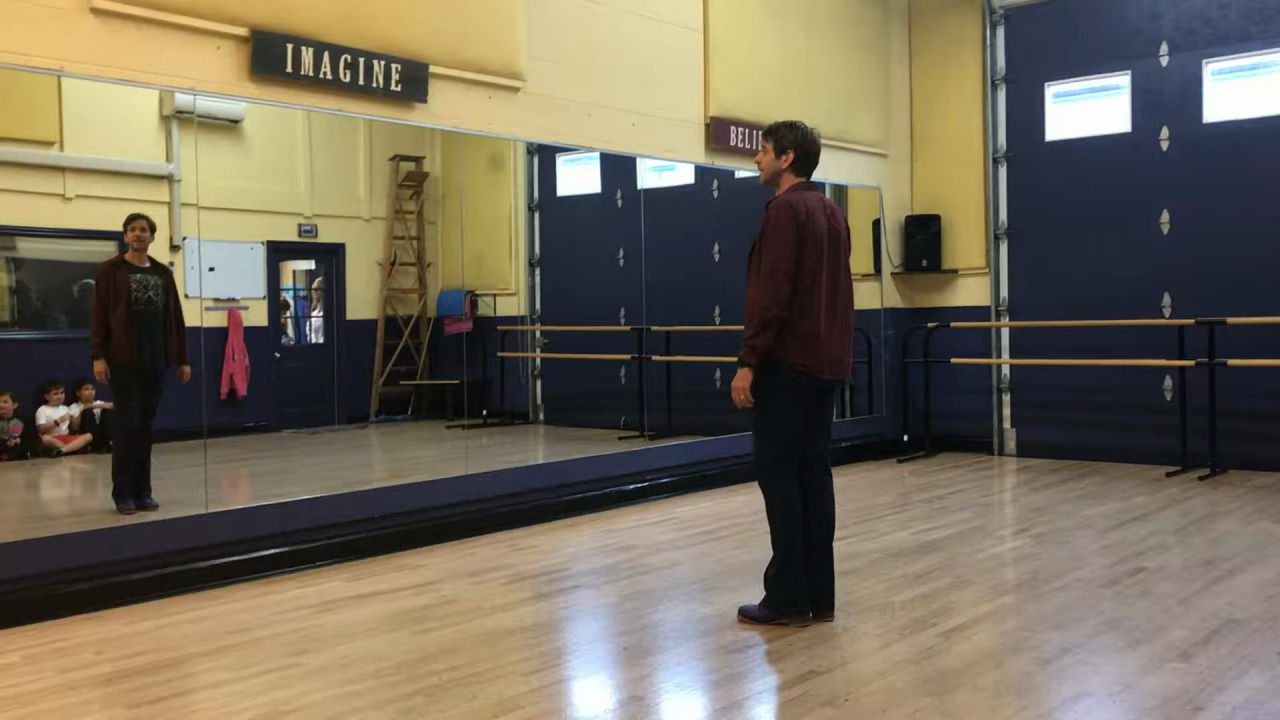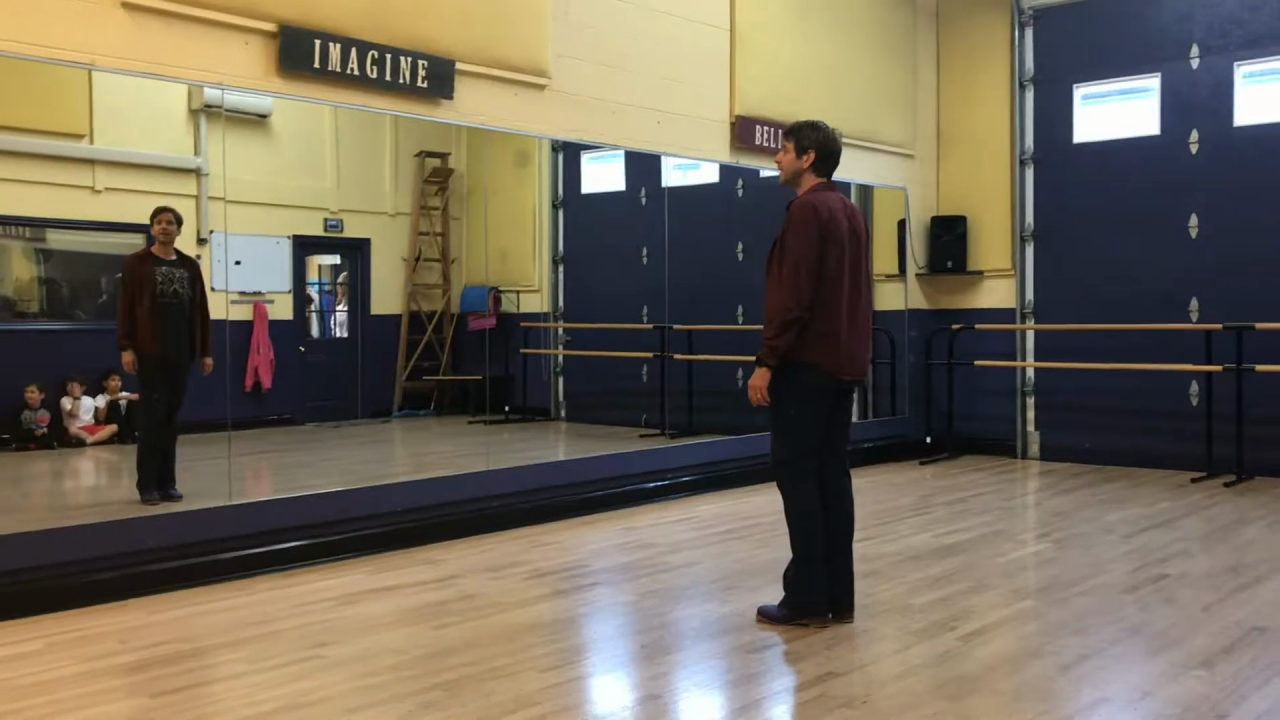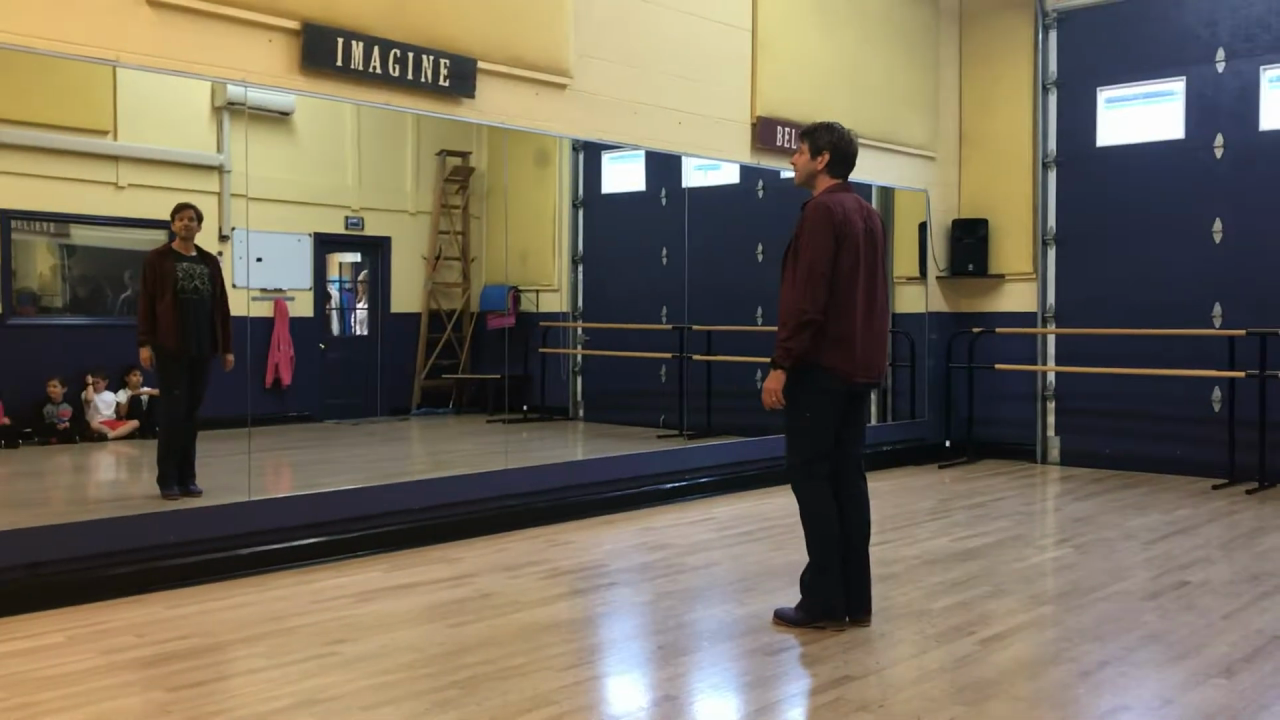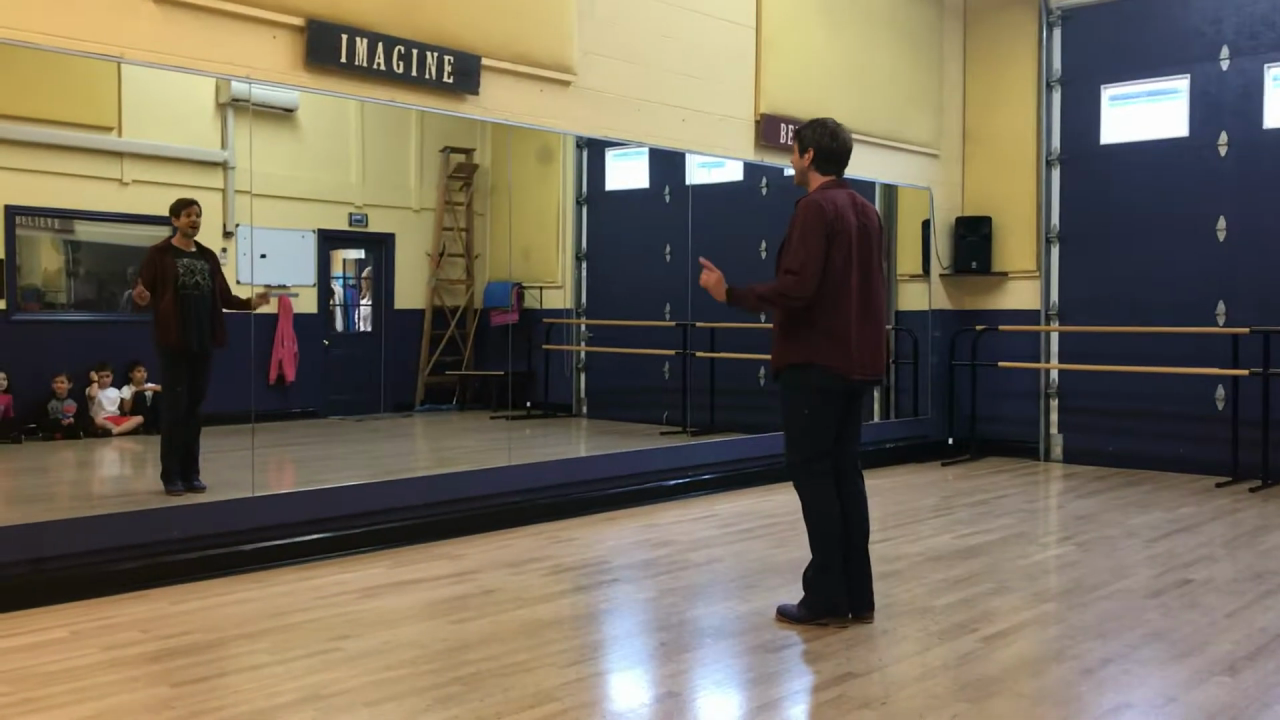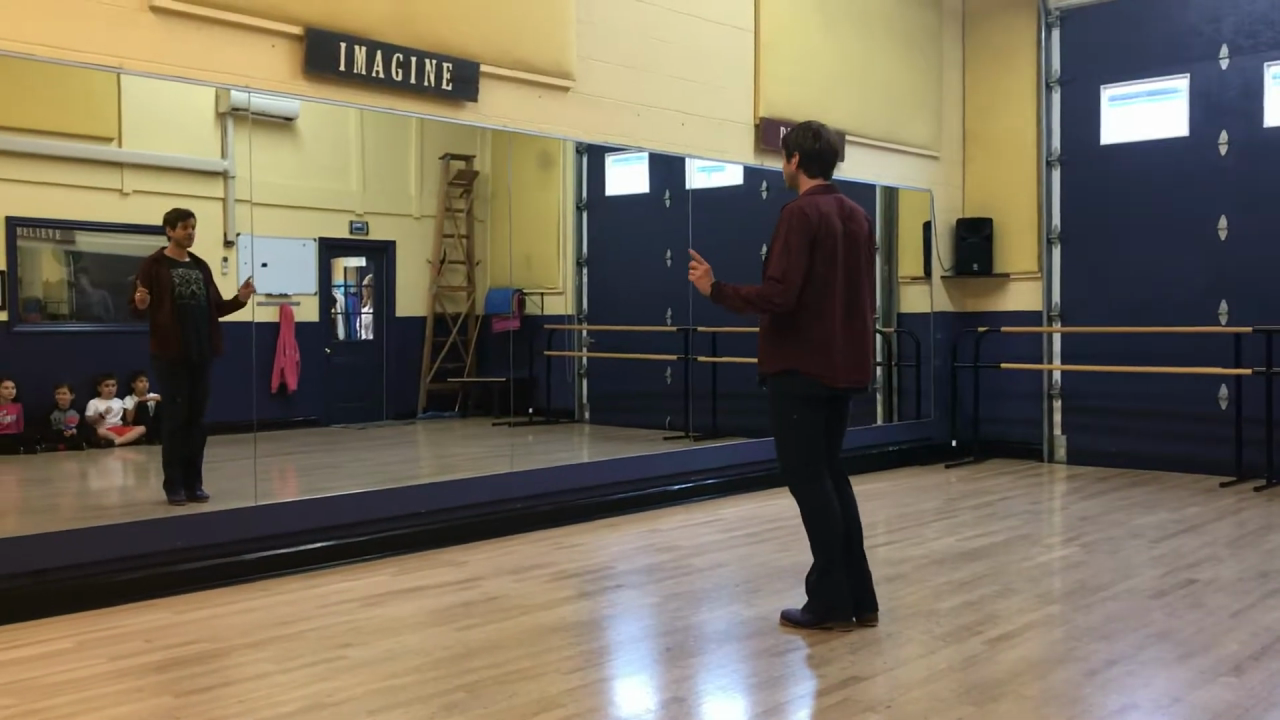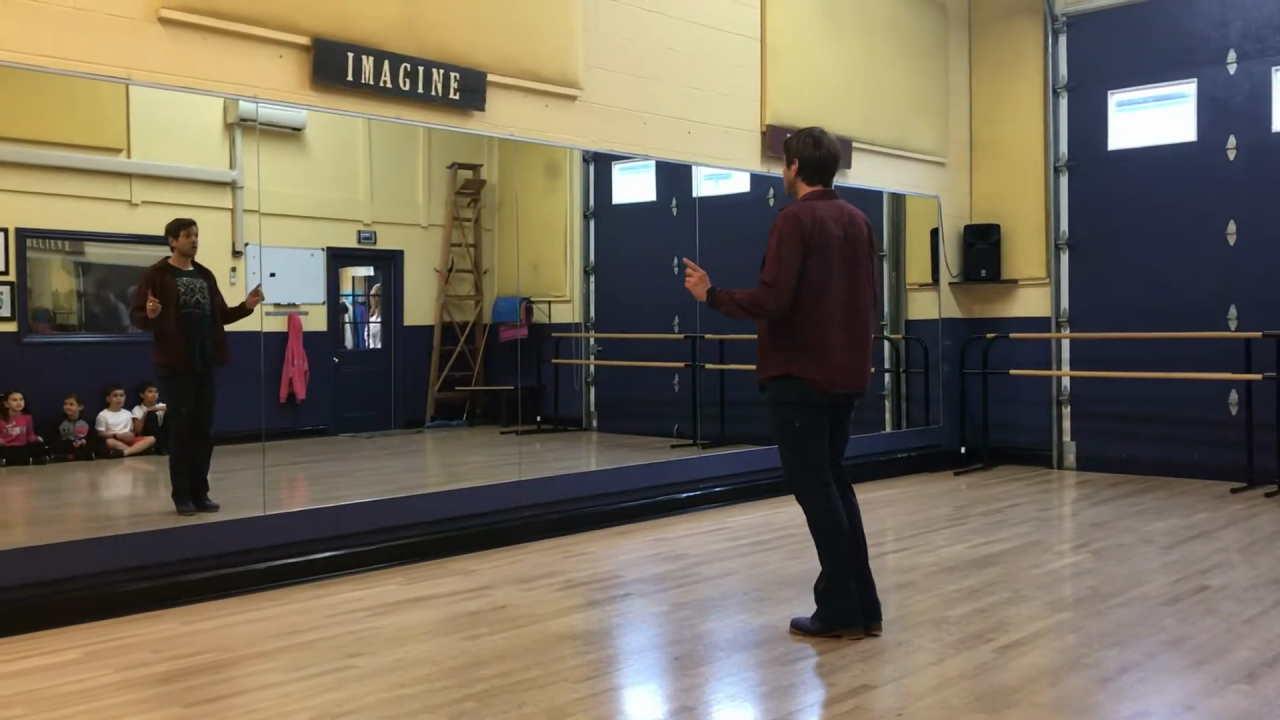
dt=0.5s
person 1, frame 1
left shoulder: (785, 209)
right shoulder: (833, 213)
left elbow: (772, 294)
left wrist: (748, 362)
left hip: (787, 364)
right hip: (825, 364)
left knee: (778, 473)
right knee: (814, 473)
left ankle: (788, 597)
right ankle: (819, 595)
person 1, frame 2
left shoulder: (807, 210)
right shoulder: (851, 213)
left elbow: (793, 296)
left wrist: (766, 362)
left hip: (806, 365)
right hip: (844, 364)
left knee: (796, 474)
right knee: (832, 474)
left ankle: (807, 598)
right ankle: (838, 595)
person 1, frame 3
left shoulder: (821, 211)
right shoulder: (869, 215)
left elbow: (807, 299)
left wrist: (780, 364)
left hip: (821, 367)
right hip: (860, 366)
left knee: (811, 477)
right knee: (847, 476)
left ankle: (823, 602)
right ankle: (856, 599)
person 1, frame 4
left shoulder: (815, 208)
right shoulder: (866, 212)
left elbow: (796, 288)
left wrist: (731, 293)
left hip: (814, 364)
right hip: (857, 363)
left knee: (812, 475)
right knee: (845, 473)
left ankle: (826, 598)
right ankle: (856, 595)
person 1, frame 5
left shoulder: (800, 214)
right shoulder: (857, 217)
left elbow: (779, 294)
left wrist: (715, 289)
left hip: (800, 369)
right hip: (844, 367)
left knee: (808, 480)
right knee: (830, 475)
left ankle: (831, 603)
right ankle: (858, 597)
person 1, frame 6
left shoulder: (796, 219)
right shoulder: (858, 222)
left elbow: (772, 299)
left wrist: (711, 294)
left hip: (799, 375)
right hip: (845, 374)
left knee: (814, 488)
right knee: (833, 483)
left ankle: (839, 610)
right ankle: (862, 606)
person 2, frame 1
left shoulder: (163, 273)
right shoulder: (111, 270)
left elbow: (175, 318)
right elbow: (99, 316)
left wrist: (182, 359)
right wrist: (98, 356)
left hip: (155, 361)
right hip: (123, 361)
left knee: (145, 426)
right knee: (126, 424)
left ankle: (142, 491)
right ankle: (123, 493)
person 2, frame 2
left shoulder: (190, 266)
right shoulder: (137, 263)
left elbow: (201, 311)
right elbow: (126, 308)
left wrist: (205, 351)
right wrist: (126, 347)
left hip: (181, 352)
right hip: (150, 353)
left knee: (171, 417)
right knee: (152, 416)
left ankle: (167, 482)
right ankle: (147, 484)
person 2, frame 3
left shoulder: (210, 262)
right shoulder: (157, 259)
left elbow: (221, 307)
right elbow: (146, 304)
left wrist: (226, 347)
right wrist: (145, 343)
left hip: (202, 349)
right hip: (170, 349)
left knee: (191, 413)
right knee: (172, 412)
left ankle: (187, 477)
right ankle: (168, 479)
person 2, frame 4
left shoulder: (208, 257)
right shoulder: (158, 255)
left elbow: (223, 298)
right elbow: (146, 296)
left wrist: (249, 303)
right wrist: (142, 300)
left hip: (203, 344)
right hip: (172, 344)
left knee: (194, 408)
right knee: (175, 407)
left ankle: (191, 473)
right ankle: (171, 475)
person 2, frame 5
left shoulder: (201, 267)
right shoulder: (154, 266)
left elbow: (215, 308)
right elbow: (139, 312)
left wrist: (240, 299)
right wrist: (141, 305)
left hip: (201, 353)
right hip: (170, 354)
left knee: (197, 418)
right knee: (176, 417)
left ankle: (193, 482)
right ankle: (174, 485)
person 2, frame 6
left shoulder: (205, 275)
right shoulder: (157, 275)
left elbow: (220, 315)
right elbow: (137, 317)
left wrist: (247, 306)
right wrist: (150, 315)
left hip: (206, 363)
right hip: (175, 364)
left knee: (203, 429)
right knee: (181, 428)
left ankle: (200, 492)
right ankle: (182, 495)
